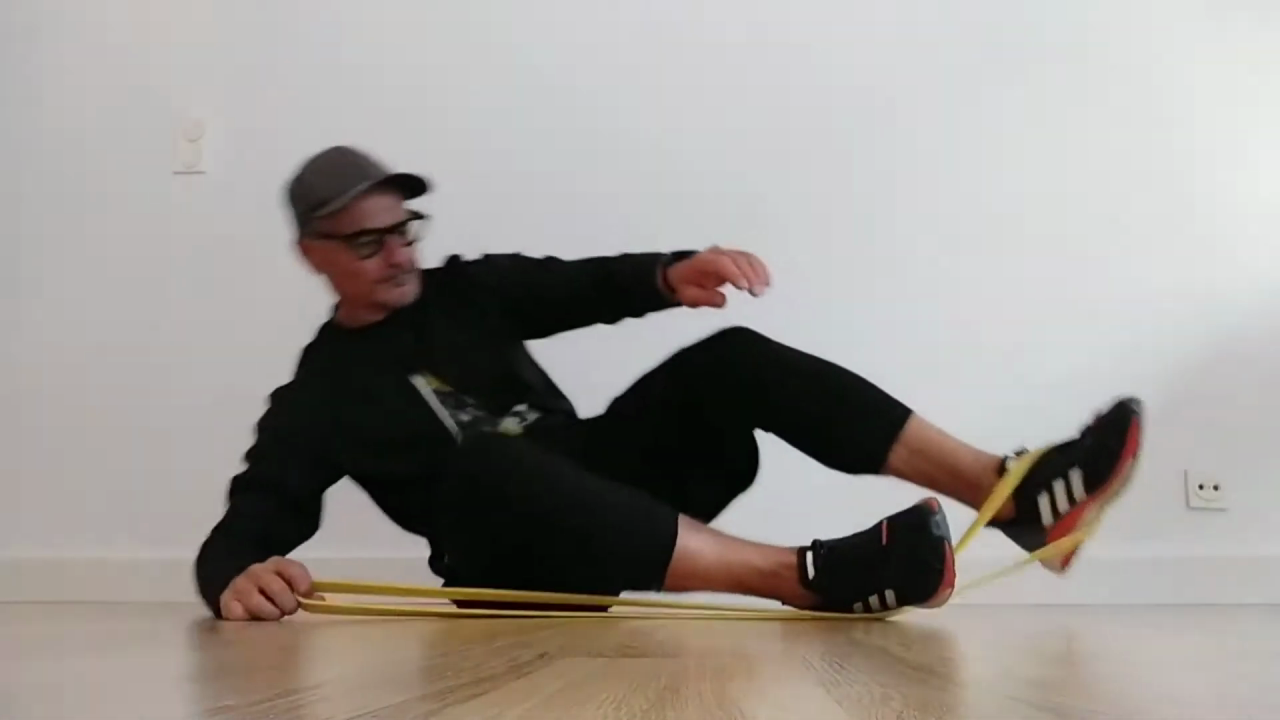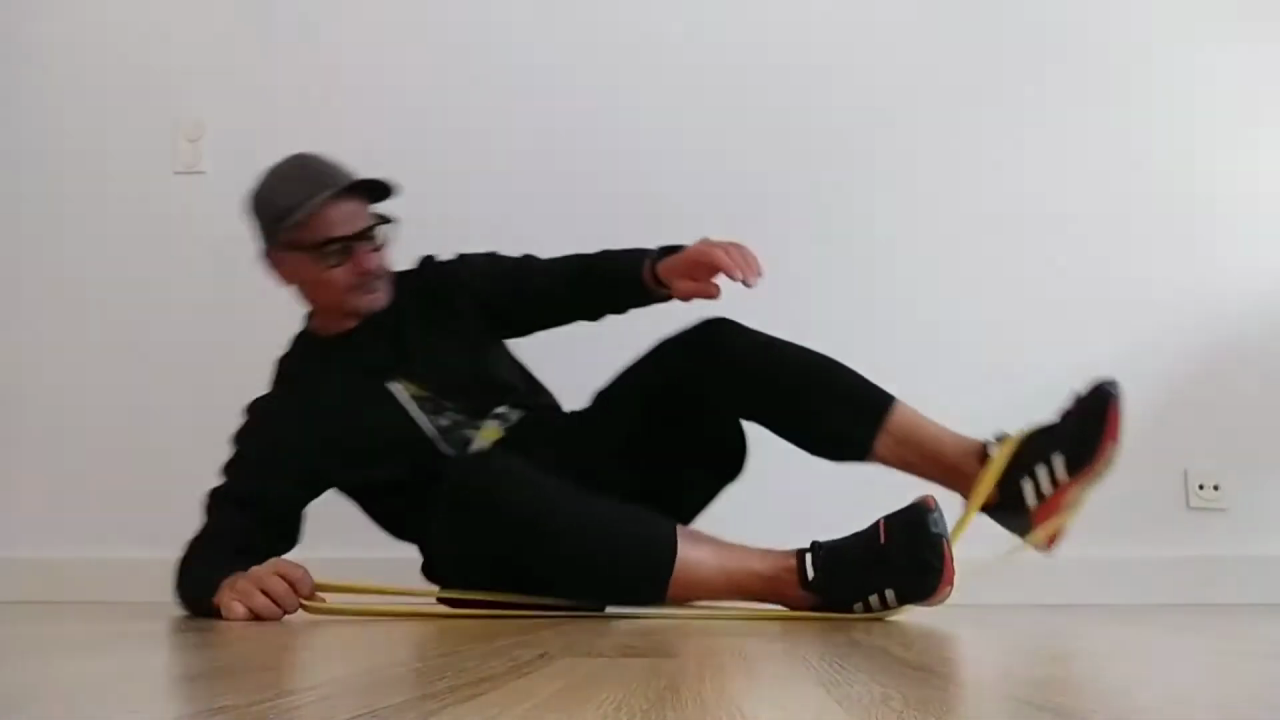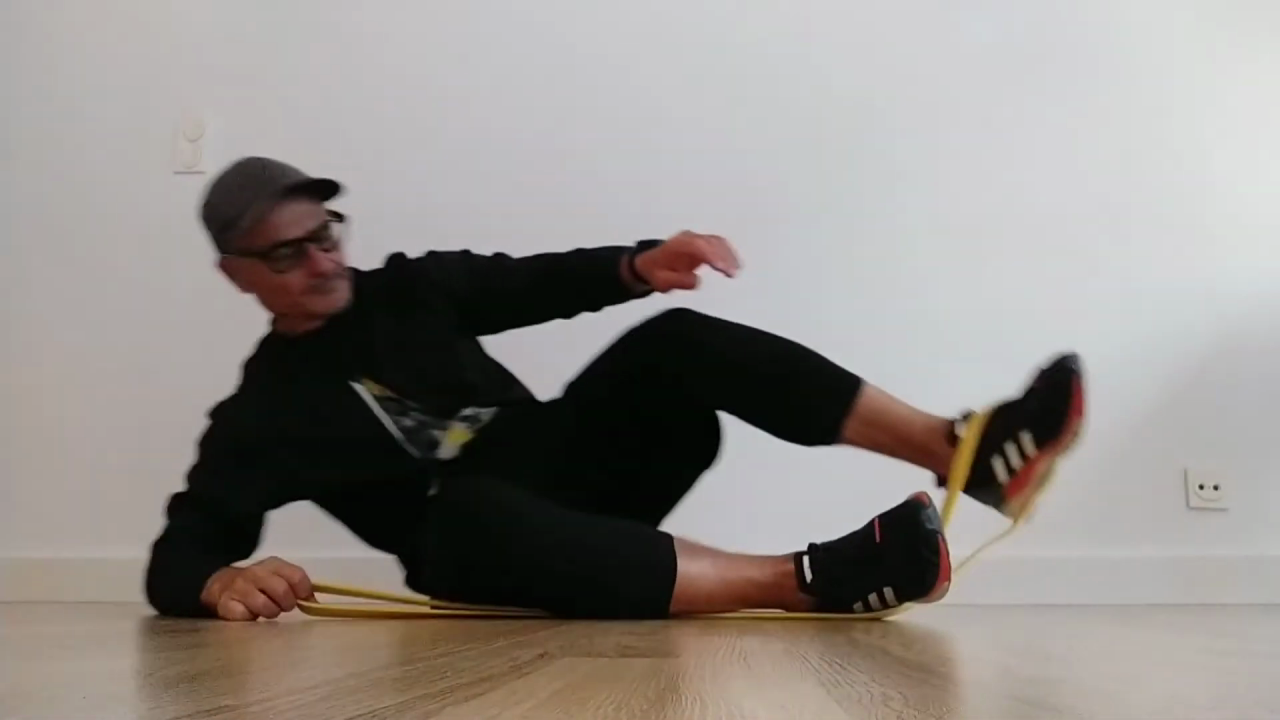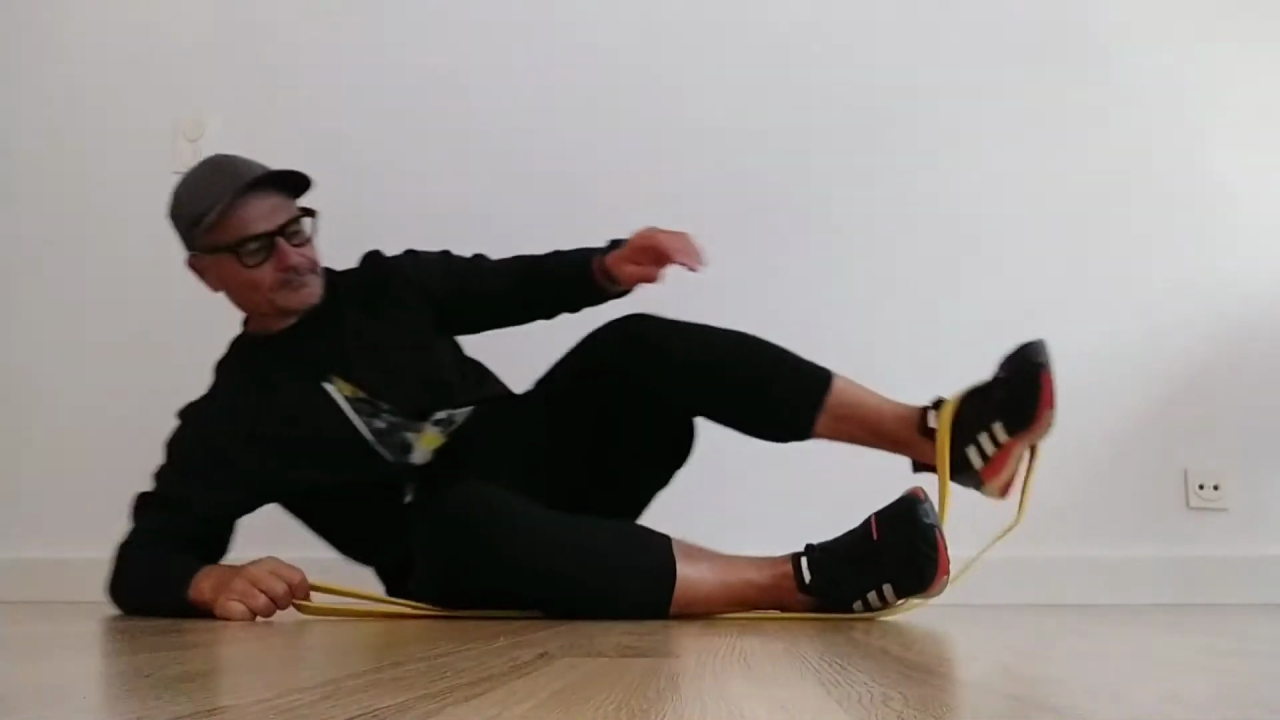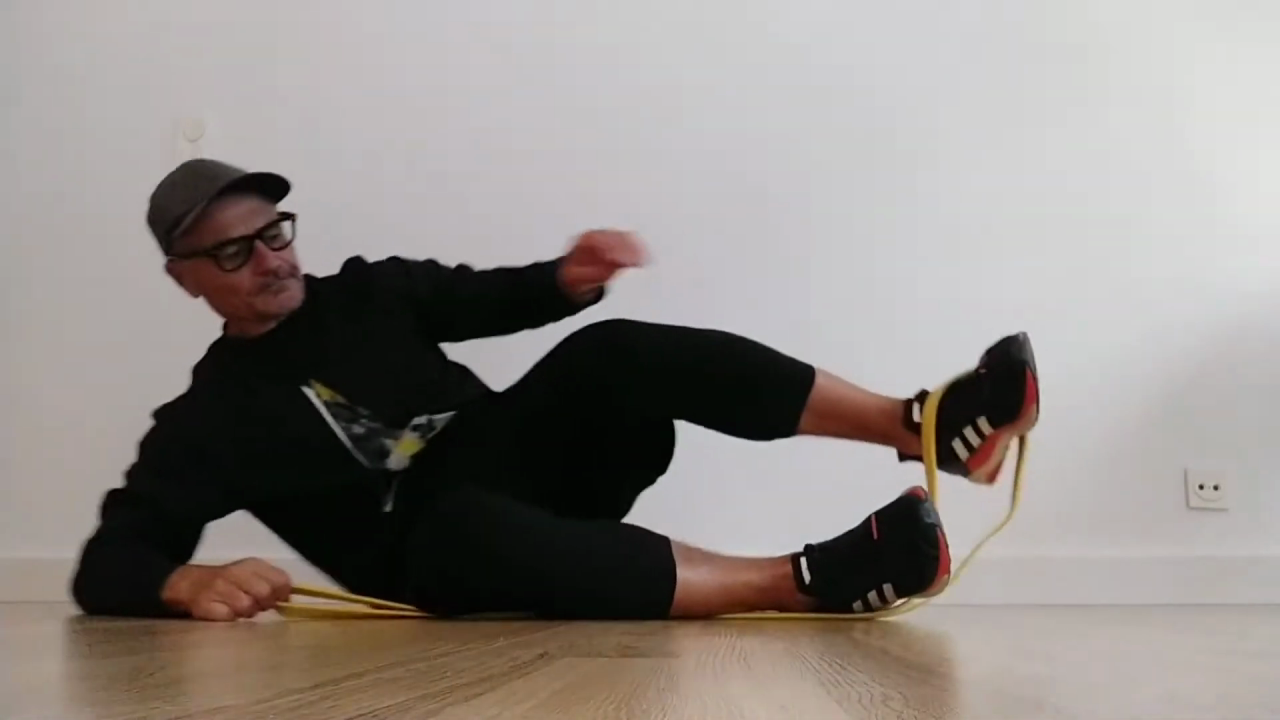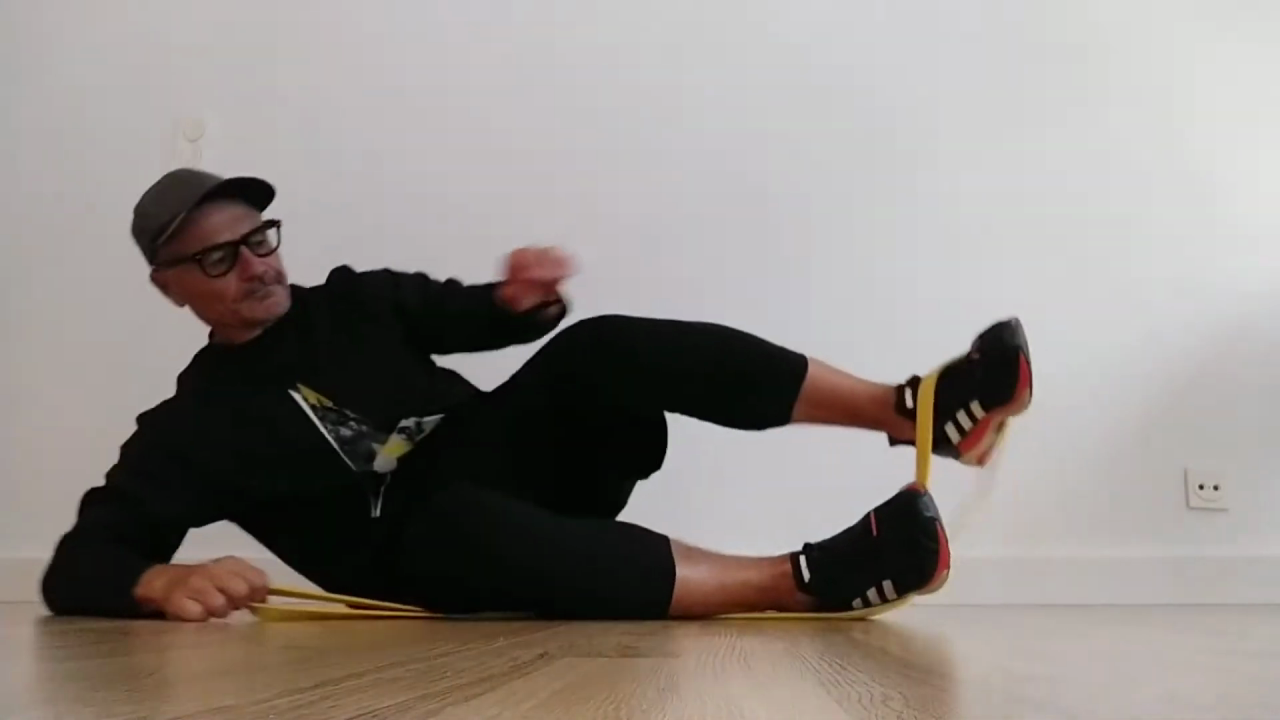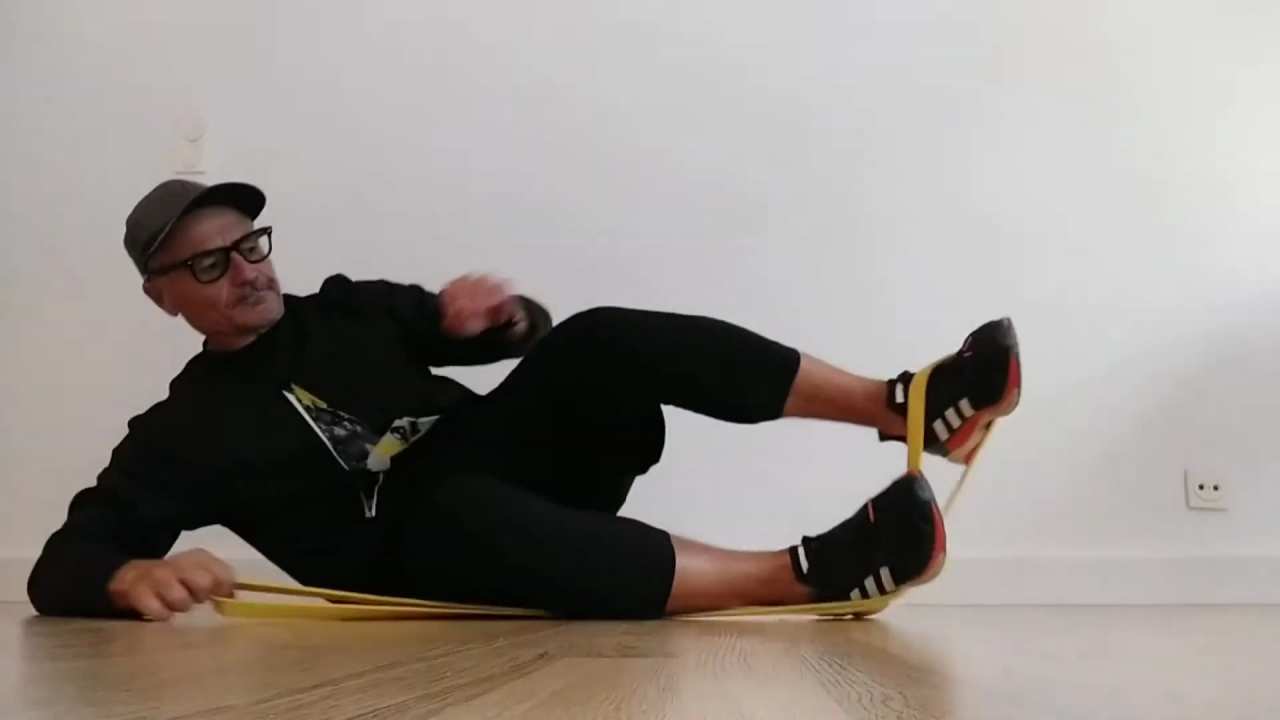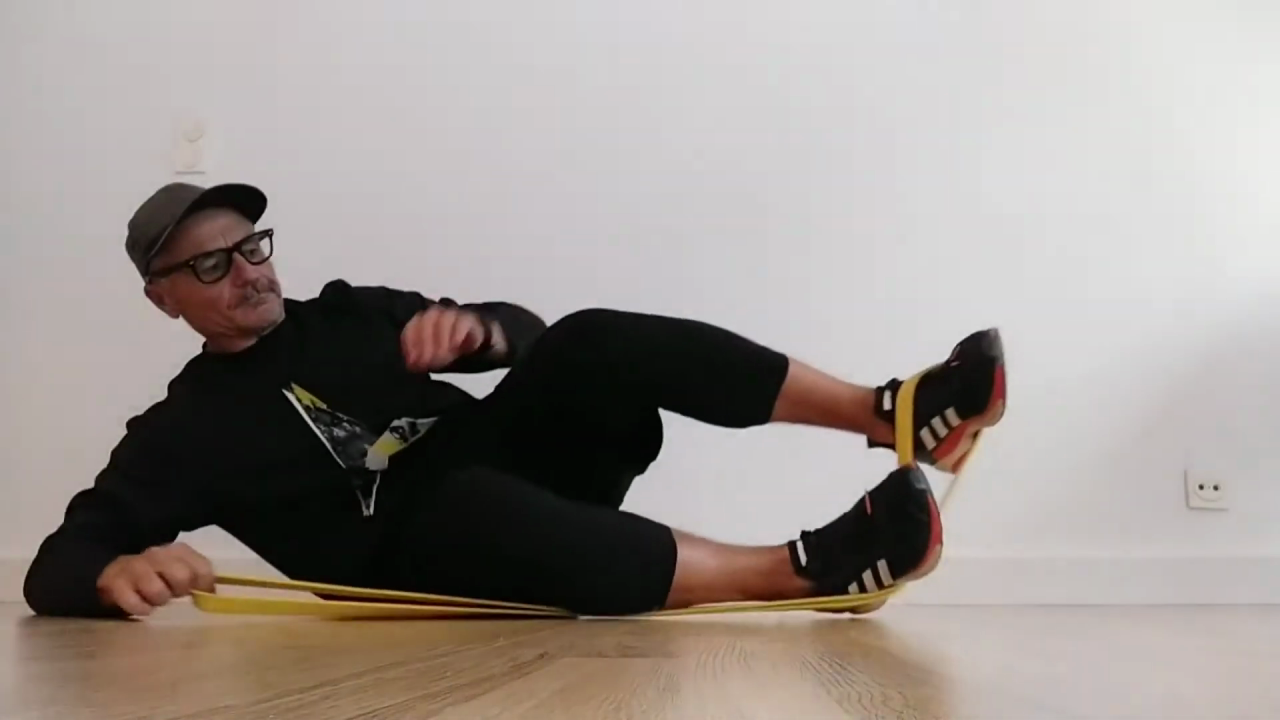
dt=0.1s
person 1, frame 1
left shoulder: (470, 289)
right shoulder: (317, 398)
left elbow: (588, 285)
right elbow: (243, 533)
left wrist: (672, 276)
right wrist: (240, 577)
left hip: (593, 493)
right hip: (517, 565)
left knee: (729, 359)
right knee: (485, 464)
left ankle: (1016, 495)
right ankle: (813, 576)
person 1, frame 2
left shoulder: (443, 290)
right shoulder: (294, 410)
left elbow: (571, 284)
right elbow: (210, 552)
left wrist: (664, 271)
right wrist: (236, 582)
left hip: (585, 477)
right hip: (501, 548)
left knee: (711, 351)
right knee: (489, 493)
left ankle: (1000, 477)
right ankle: (810, 579)
person 1, frame 3
left shoulder: (412, 288)
right shoulder: (258, 415)
left elbow: (542, 284)
right elbow: (177, 557)
left wrist: (640, 267)
right wrist: (221, 583)
left hip: (558, 472)
right hip: (481, 547)
left knee: (676, 343)
right knee: (471, 515)
left ankle: (967, 450)
right ankle: (811, 580)
person 1, frame 4
left shoulder: (387, 286)
right shoulder: (228, 417)
left elbow: (521, 286)
right elbow: (139, 566)
left wrist: (613, 268)
right wrist: (214, 582)
left hip: (540, 461)
right hip: (452, 547)
left knee: (636, 345)
right knee: (472, 527)
left ankle: (938, 436)
right ankle: (812, 579)
person 1, frame 5
left shoulder: (368, 292)
right shoulder: (204, 420)
left elbow: (499, 299)
right elbow: (104, 567)
left wrist: (574, 279)
right wrist: (190, 586)
left hip: (522, 463)
right hip: (439, 548)
left knee: (611, 353)
right knee: (466, 534)
left ankle: (921, 427)
right ankle: (810, 580)
person 1, frame 6
left shoulder: (355, 301)
right shoulder: (188, 428)
left elbow: (523, 324)
right elbow: (75, 568)
left wrist: (527, 296)
right wrist: (163, 578)
left hip: (512, 462)
right hip: (431, 560)
left knee: (606, 349)
right knee: (468, 526)
left ankle: (915, 410)
right ankle: (811, 580)
person 1, frame 7
left shoulder: (350, 310)
right shoulder: (180, 433)
left elbow: (523, 329)
right elbow: (60, 568)
left wrist: (501, 315)
right wrist: (138, 577)
left hip: (506, 459)
right hip: (423, 555)
left knee: (599, 341)
right knee: (465, 516)
left ankle: (905, 406)
right ankle: (808, 571)
person 1, frame 8
left shoulder: (351, 313)
right shoulder: (179, 433)
left elbow: (524, 330)
right elbow: (56, 568)
left wrist: (472, 330)
right wrist: (118, 570)
left hip: (507, 457)
right hip: (425, 563)
left knee: (591, 343)
right knee: (475, 506)
left ankle: (889, 412)
right ankle: (804, 567)
